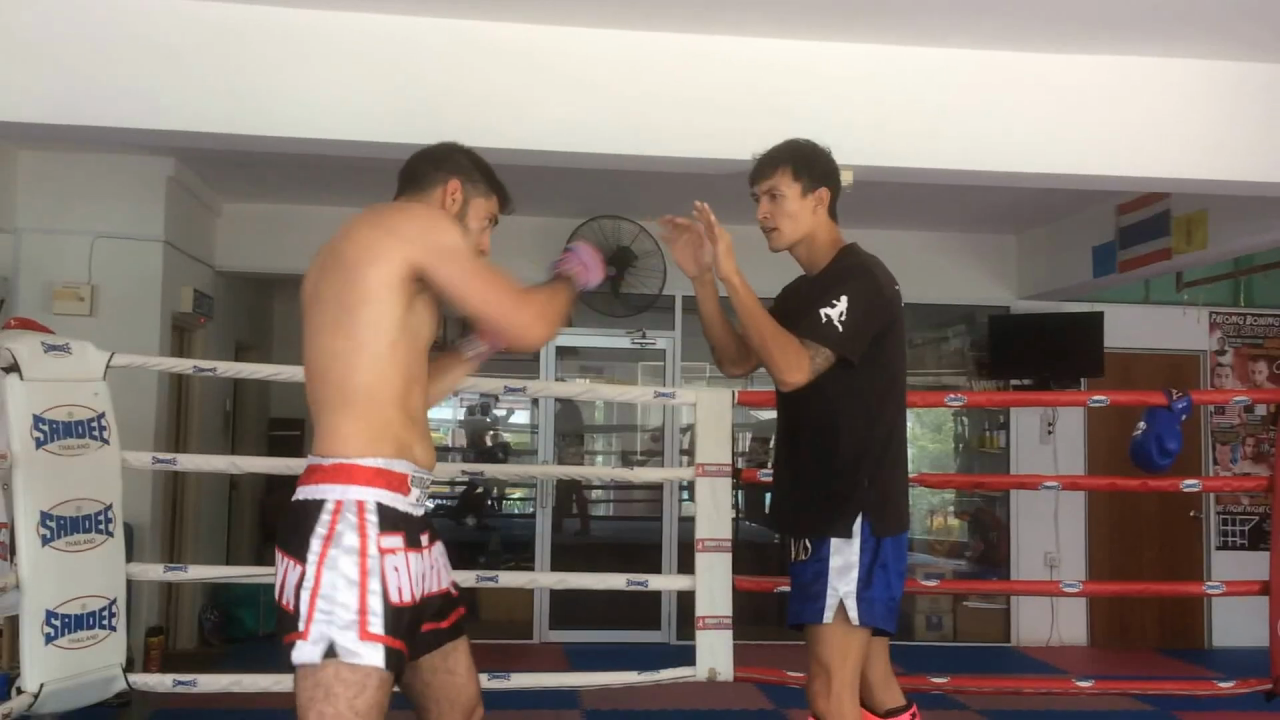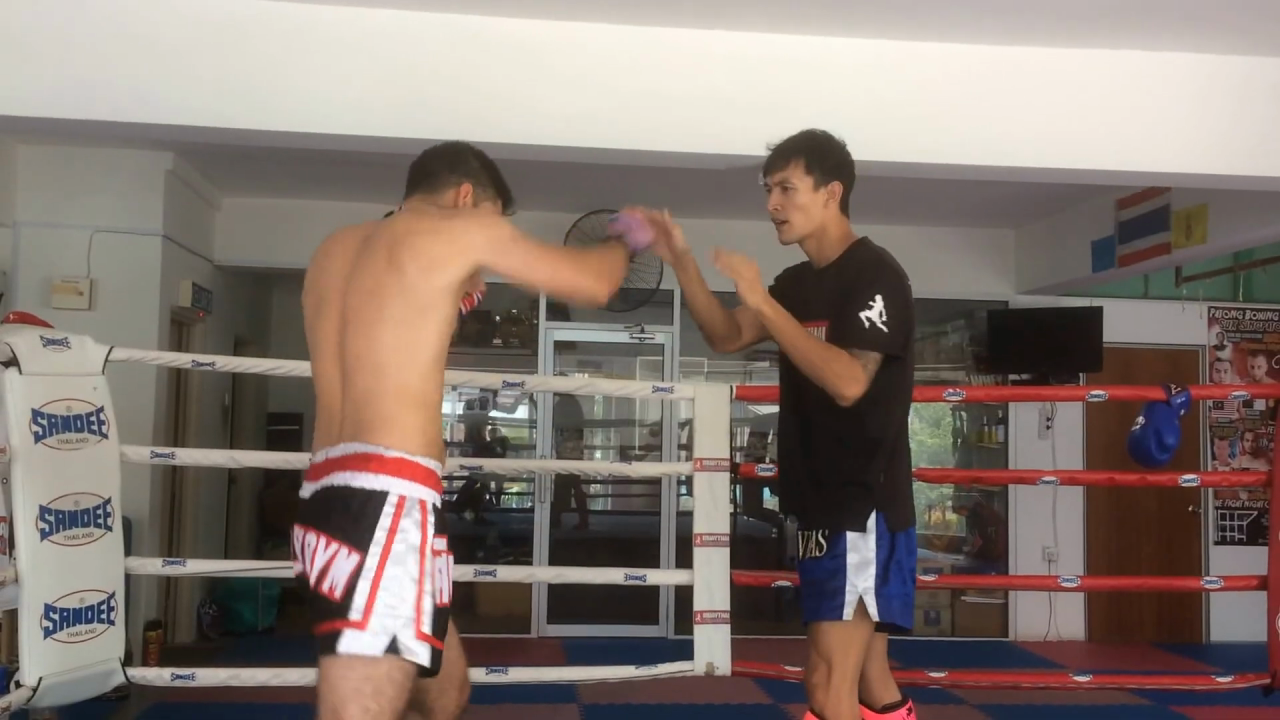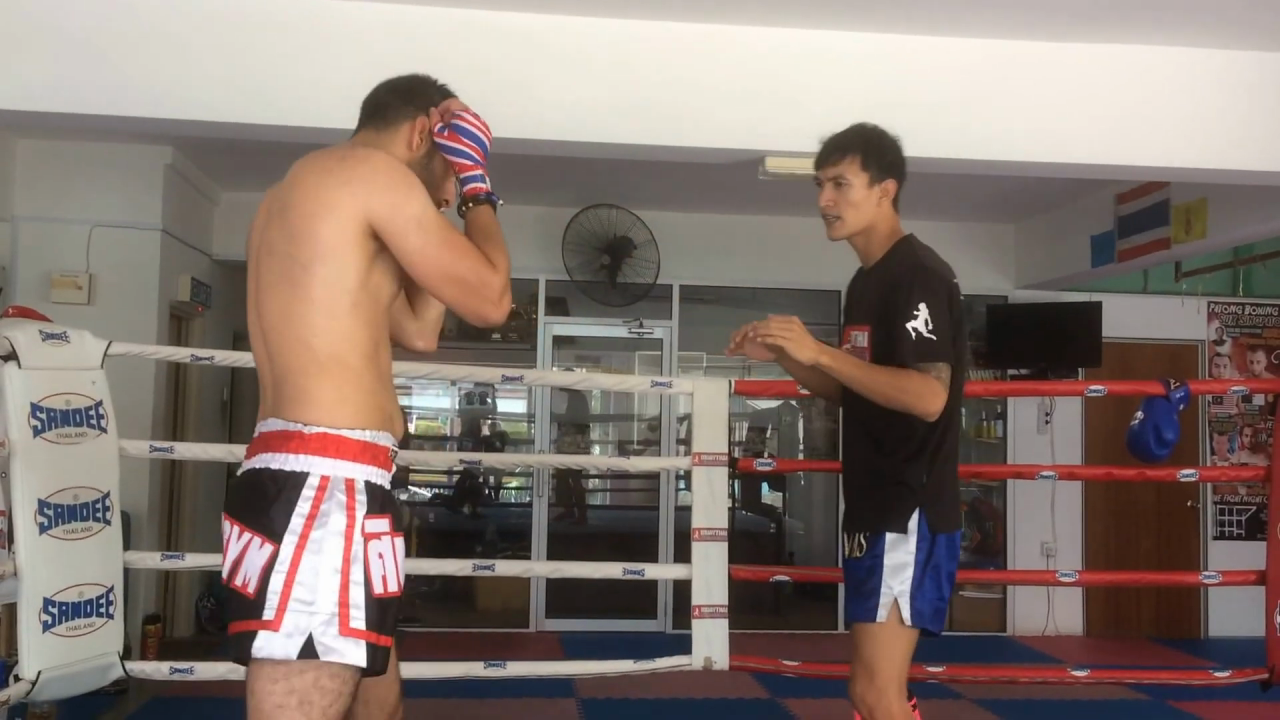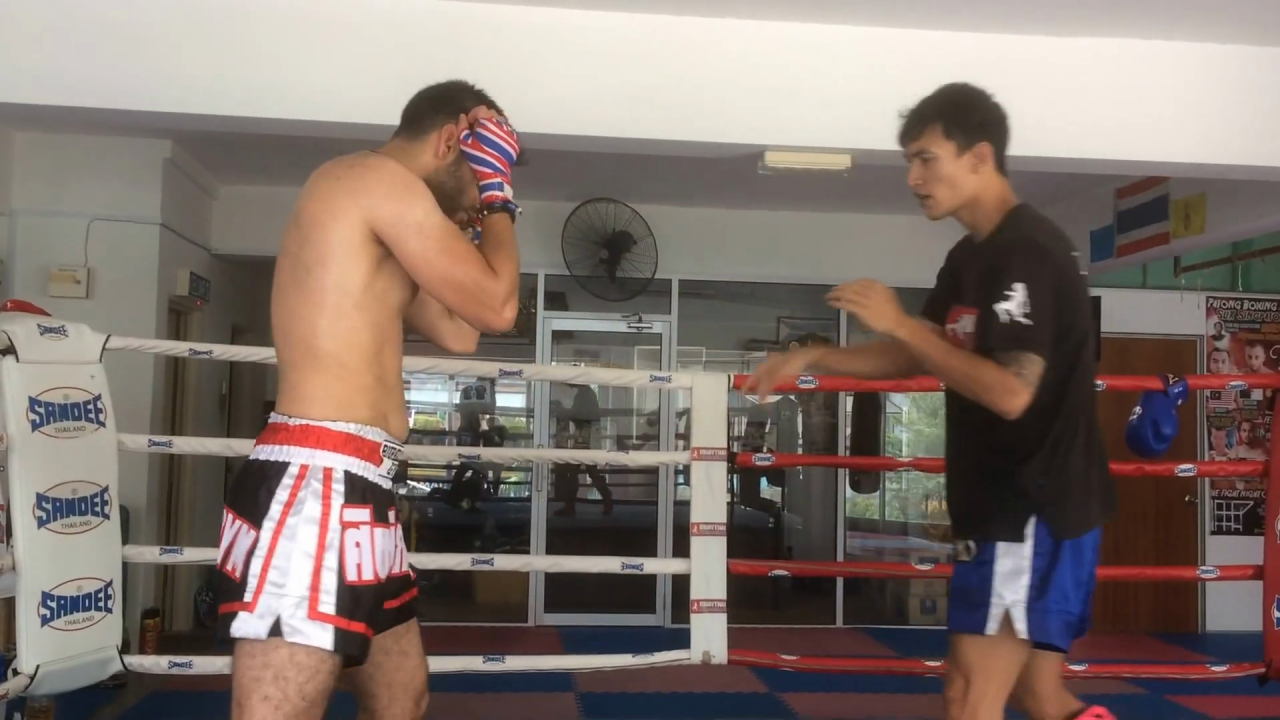
dt=0.5s
person 1, frame 1
right shoulder: (386, 233)
right elbow: (528, 326)
left wrist: (479, 346)
right wrist: (573, 277)
left hip: (396, 522)
right hip: (353, 512)
person 1, frame 2
left shoulder: (336, 251)
right shoulder: (457, 229)
right elbow: (591, 285)
right wrist: (628, 243)
left hip: (340, 499)
right hip: (386, 506)
person 1, frame 3
left shoulder: (309, 192)
right shoulder: (372, 170)
left elbow: (417, 330)
right elbow: (489, 299)
left wrist: (435, 212)
right wrist: (476, 184)
left hip: (306, 482)
right hip: (323, 488)
person 1, frame 4
left shoulder: (362, 203)
right shoulder: (379, 178)
left elbow: (457, 331)
right elbow: (495, 306)
left wrist: (472, 217)
right wrist: (497, 191)
left hip: (347, 488)
right hip: (316, 484)
person 2, frame 1
left shoulder: (860, 278)
right shoulder: (802, 293)
left elbow: (792, 370)
right elbow: (736, 360)
left wrist: (730, 279)
right wrist: (706, 278)
left hip: (854, 512)
right hip: (830, 508)
person 2, frame 2
left shoulder: (875, 274)
right shoulder: (799, 280)
left elbow: (849, 382)
right elbow: (726, 337)
left wrist: (762, 303)
right wrist: (681, 260)
left hip: (863, 505)
right hip: (827, 504)
person 2, frame 3
left shoulder: (917, 275)
right shoulder: (869, 280)
left elbow: (925, 397)
left wrist: (817, 352)
right wrist: (783, 356)
left hip: (908, 510)
right hip: (883, 507)
person 2, frame 4
left shoulder: (1028, 253)
right shoulder: (973, 256)
left elbow: (1009, 392)
right elbow: (914, 357)
left wrist: (900, 323)
right wrist: (814, 359)
left hip: (1031, 513)
right hip: (1027, 508)
